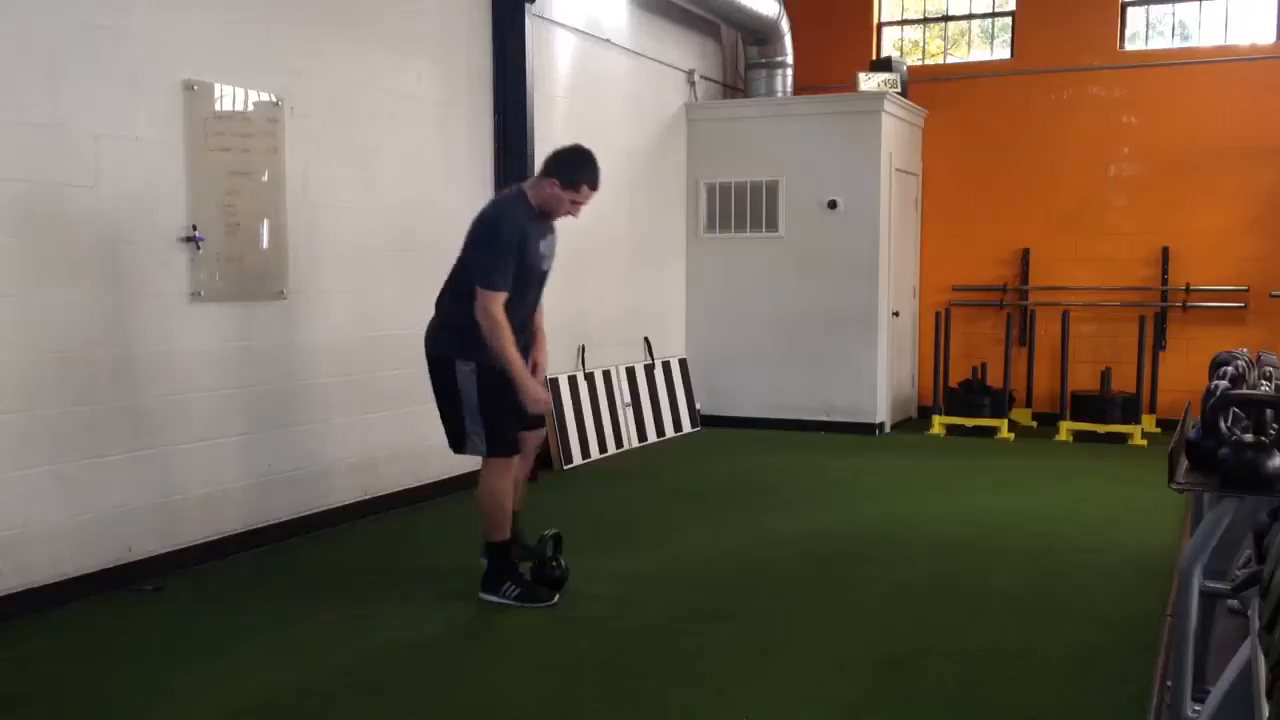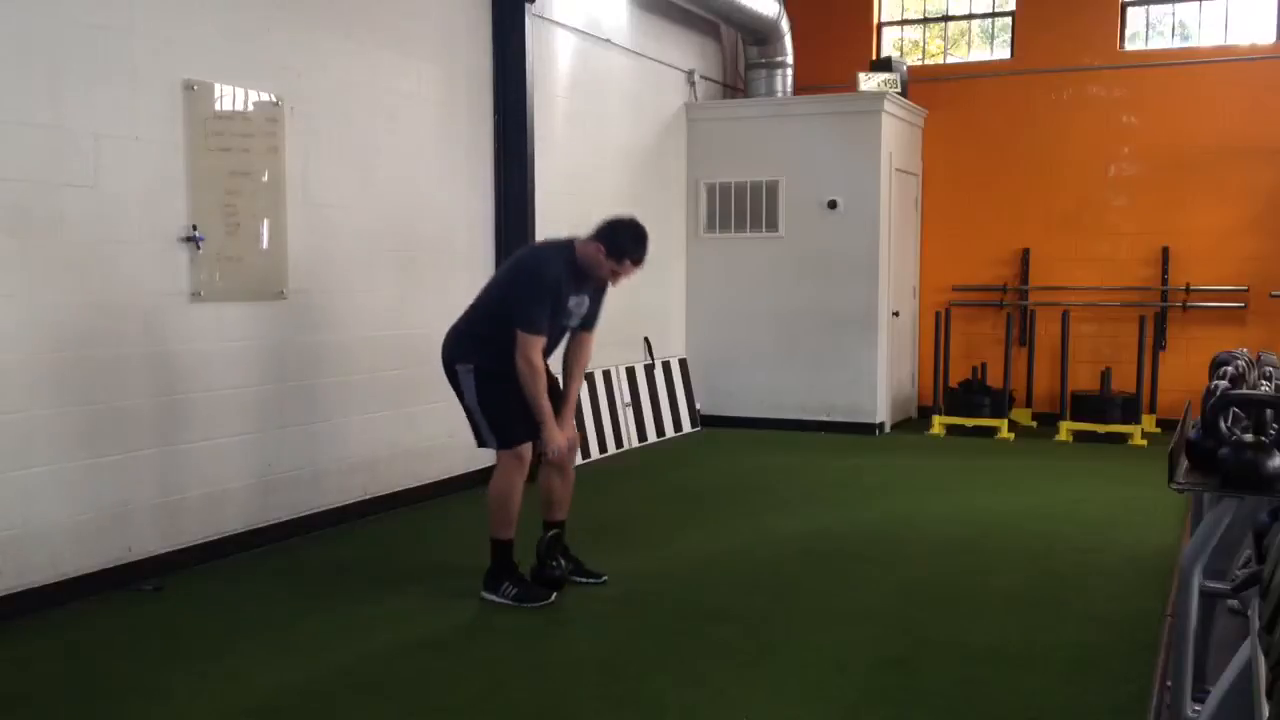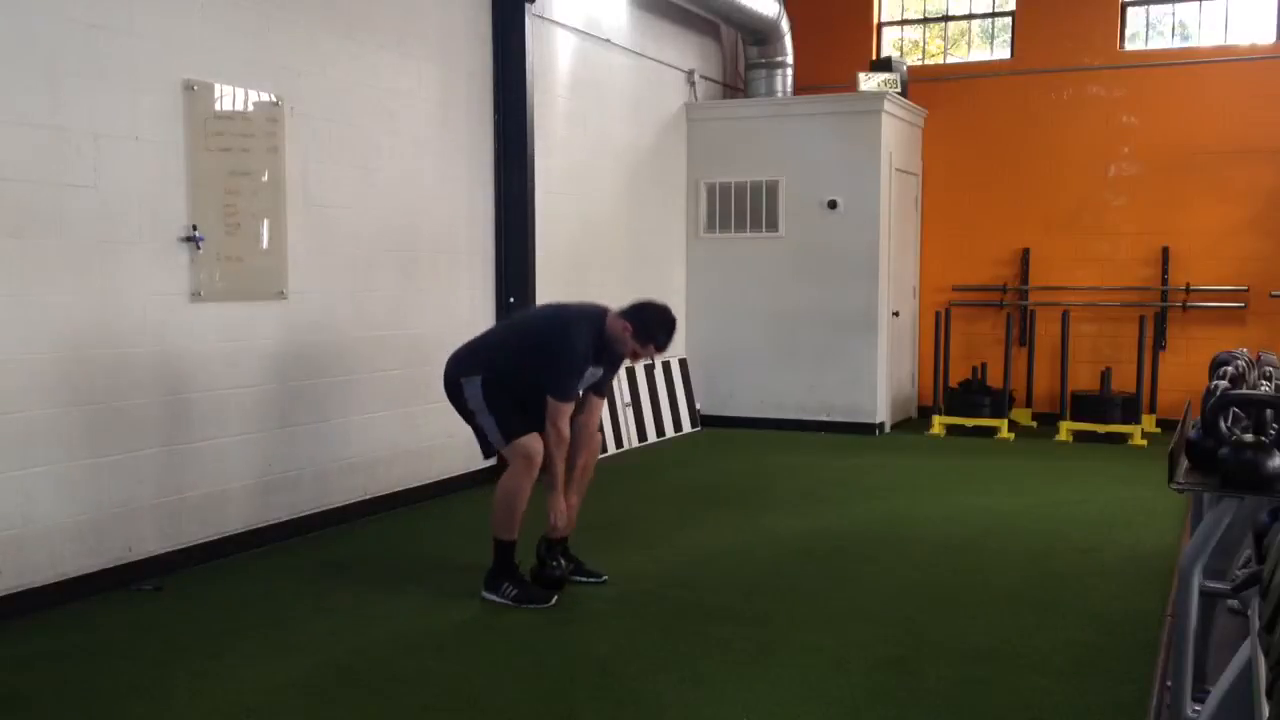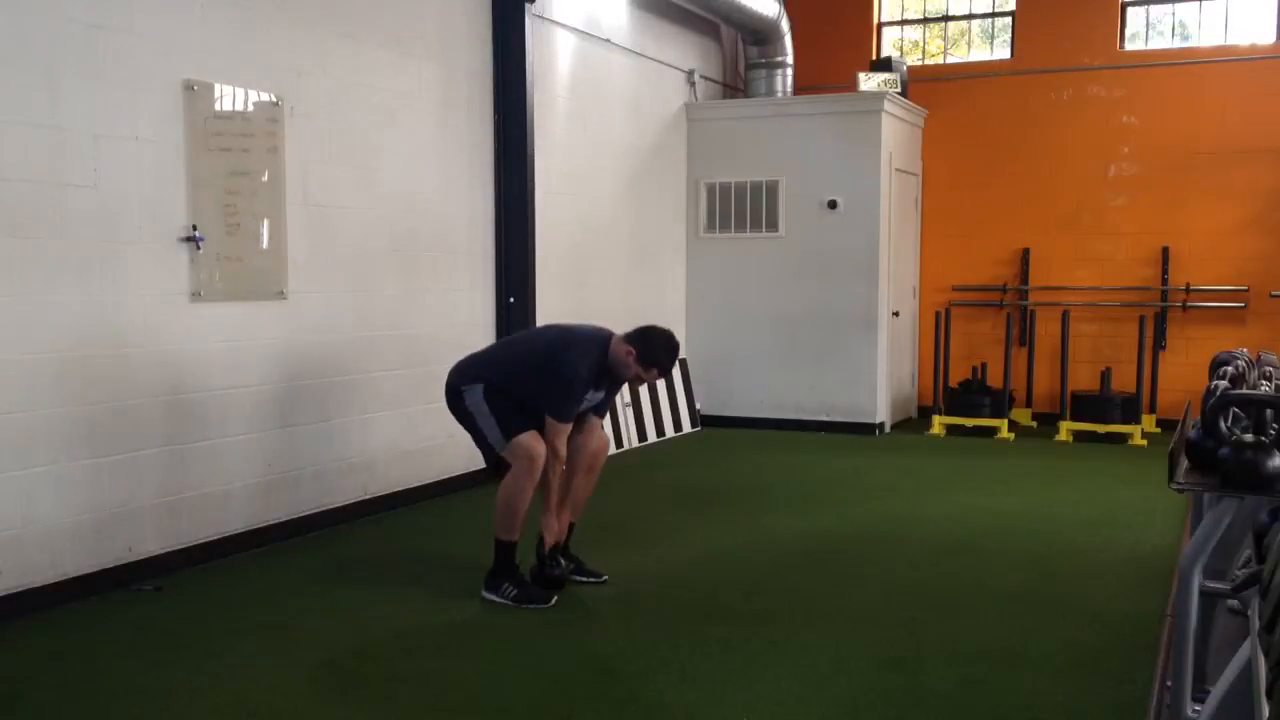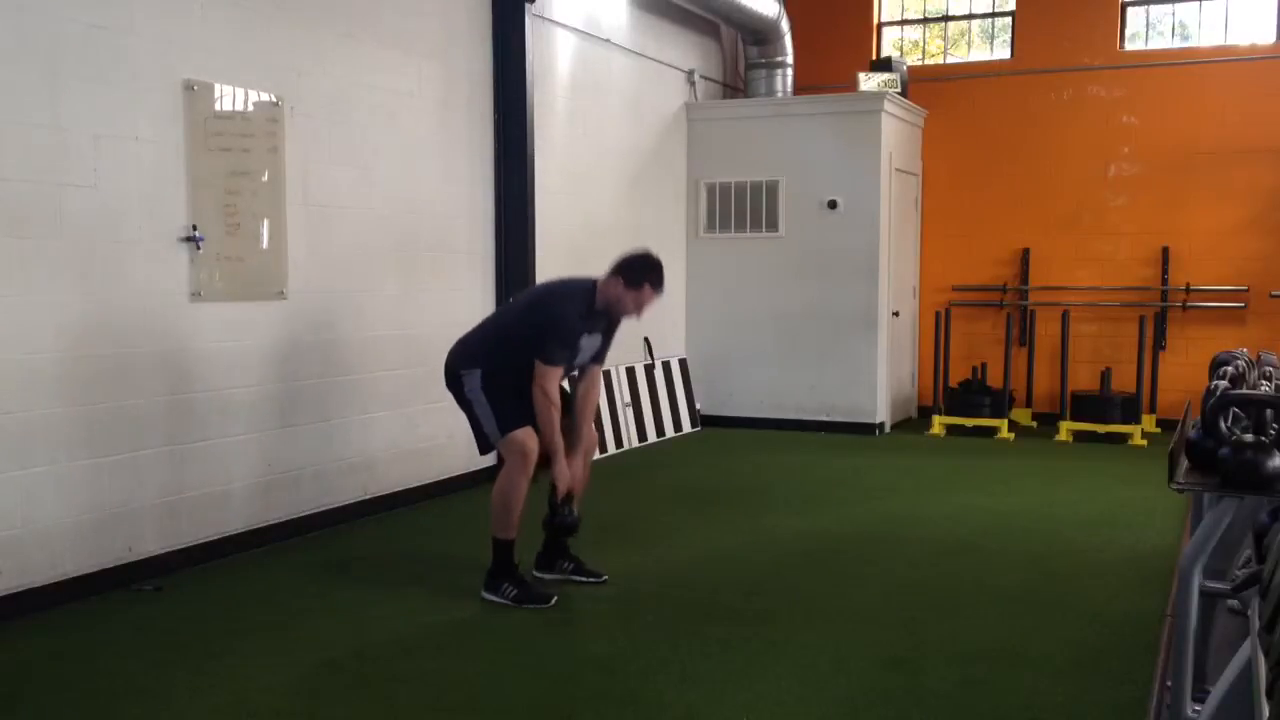
dt=0.3s
person 1, frame 1
left shoulder: (543, 218)
right shoulder: (504, 222)
right elbow: (488, 311)
left wrist: (539, 346)
right wrist: (522, 379)
left hip: (501, 348)
right hip: (468, 352)
left knee: (529, 437)
right knee: (502, 455)
left ankle: (507, 540)
right ankle: (500, 575)
person 1, frame 2
left shoulder: (594, 277)
right shoulder: (544, 269)
left elbow: (580, 343)
right elbow: (528, 356)
left wrist: (568, 416)
right wrist: (548, 426)
left hip: (524, 365)
right hip: (477, 359)
left knee: (566, 447)
right knee: (518, 453)
left ankle: (553, 553)
right ankle: (500, 575)
person 1, frame 3
left shoulder: (611, 343)
right shoulder: (574, 339)
left elbow: (588, 416)
right elbow: (558, 425)
left wrist: (572, 491)
right wrist: (556, 494)
right hip: (475, 377)
left knee: (590, 444)
right knee: (529, 452)
left ankle: (555, 551)
right ankle: (501, 574)
person 1, frame 4
left shoulder: (613, 363)
right shoulder: (576, 362)
left elbow: (586, 436)
right elbow: (556, 444)
left wrist: (565, 509)
right wrist: (550, 514)
right hip: (476, 388)
left knee: (599, 446)
right knee: (531, 453)
left ankle: (558, 552)
right ankle: (501, 574)
person 1, frame 5
left shoulder: (607, 315)
right shoulder: (564, 309)
left elbow: (588, 383)
right elbow: (545, 393)
left wrist: (578, 447)
right wrist: (559, 462)
left hip: (523, 375)
right hip: (477, 368)
left knee: (587, 440)
right knee: (523, 450)
left ankle: (554, 553)
right ankle: (500, 575)
